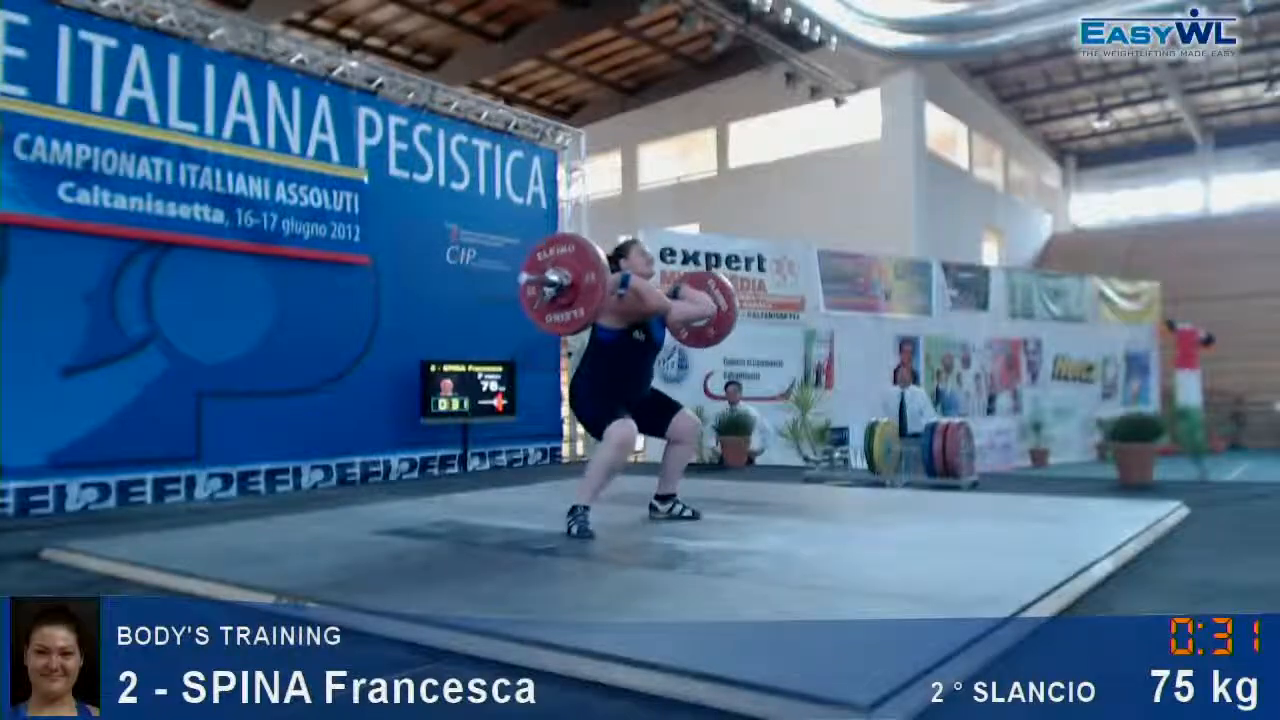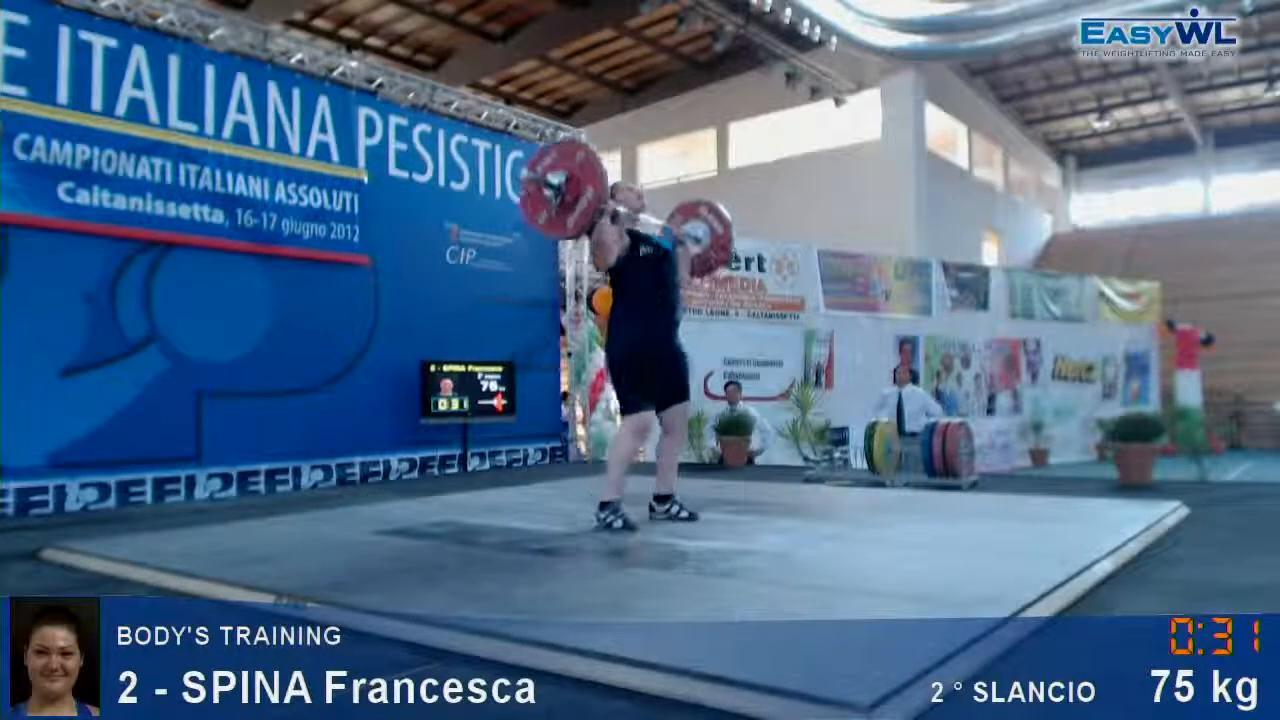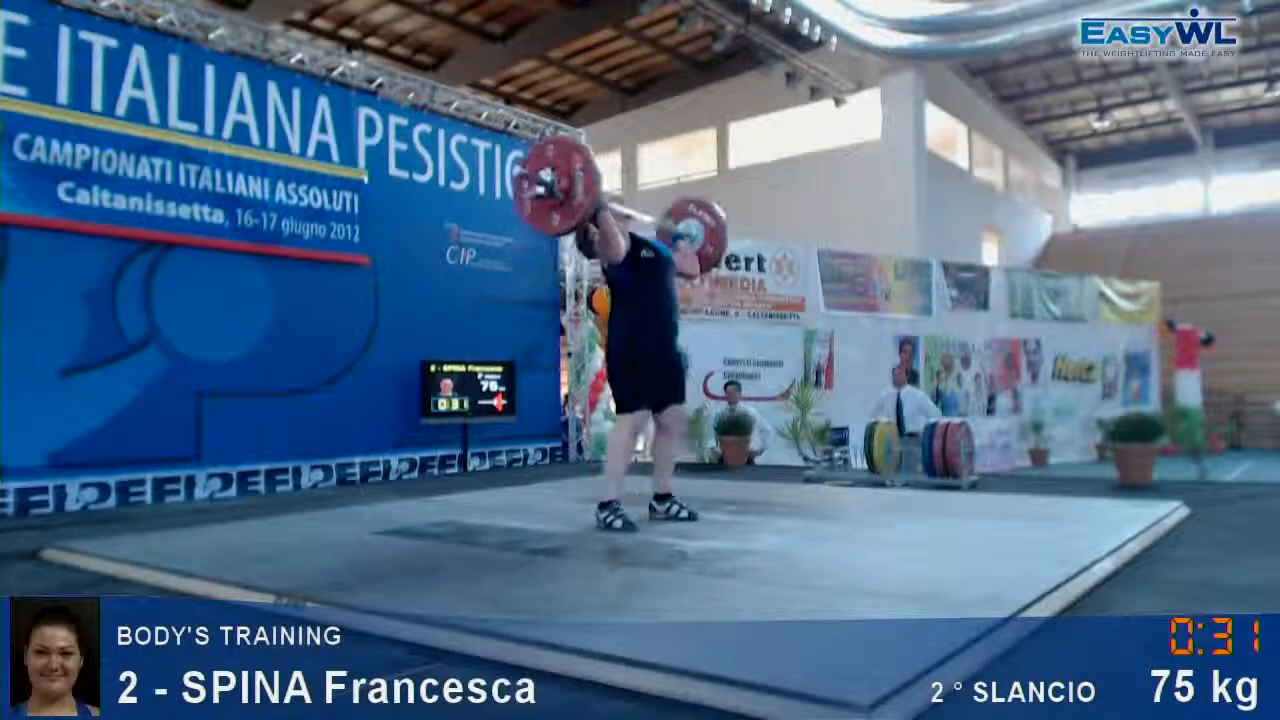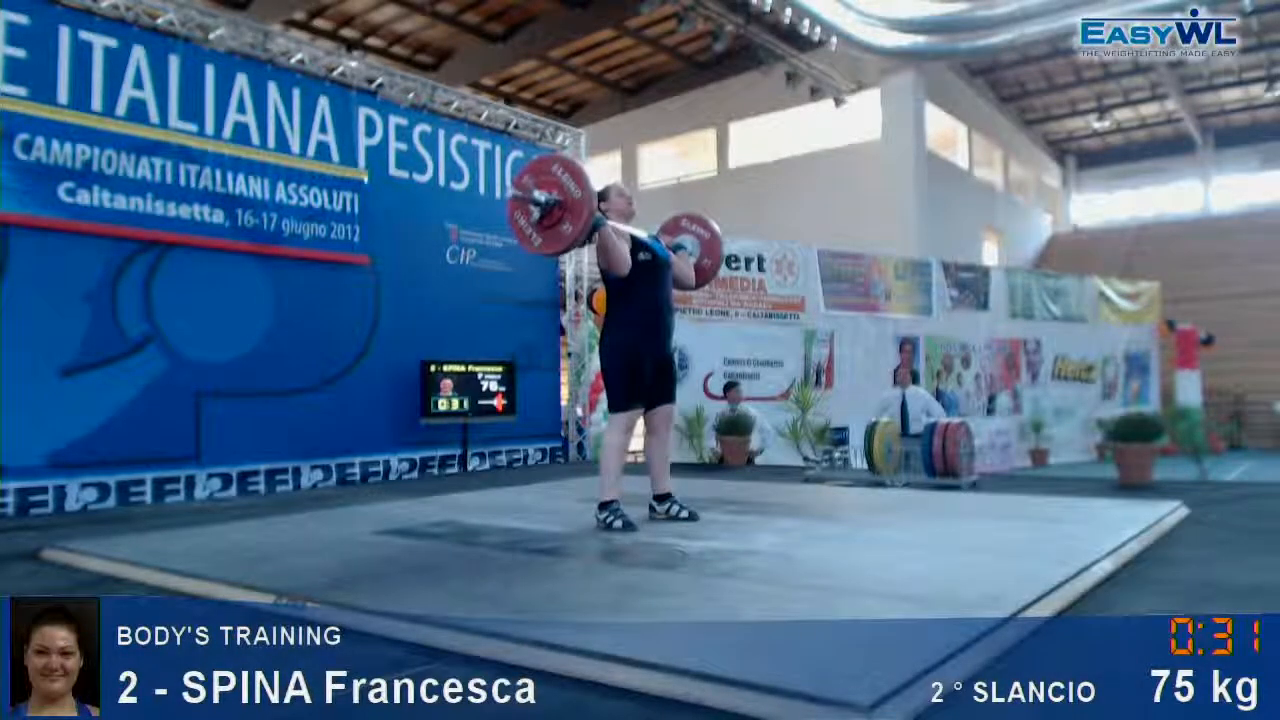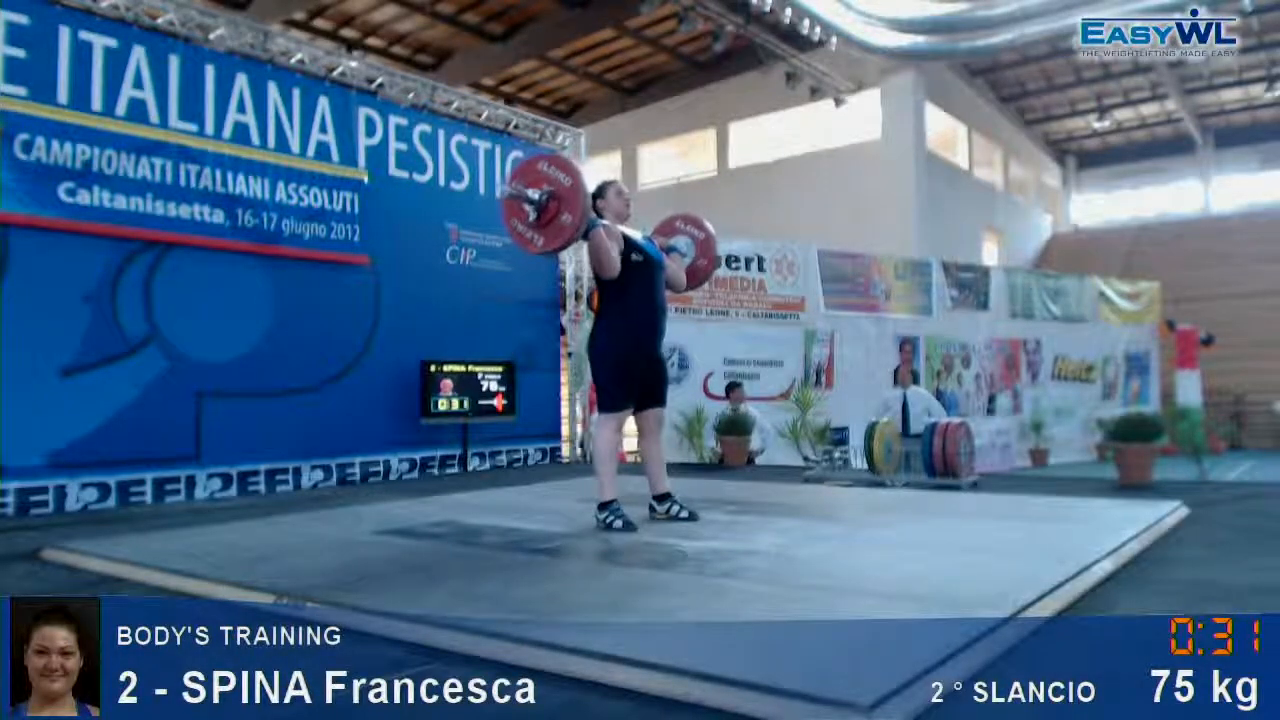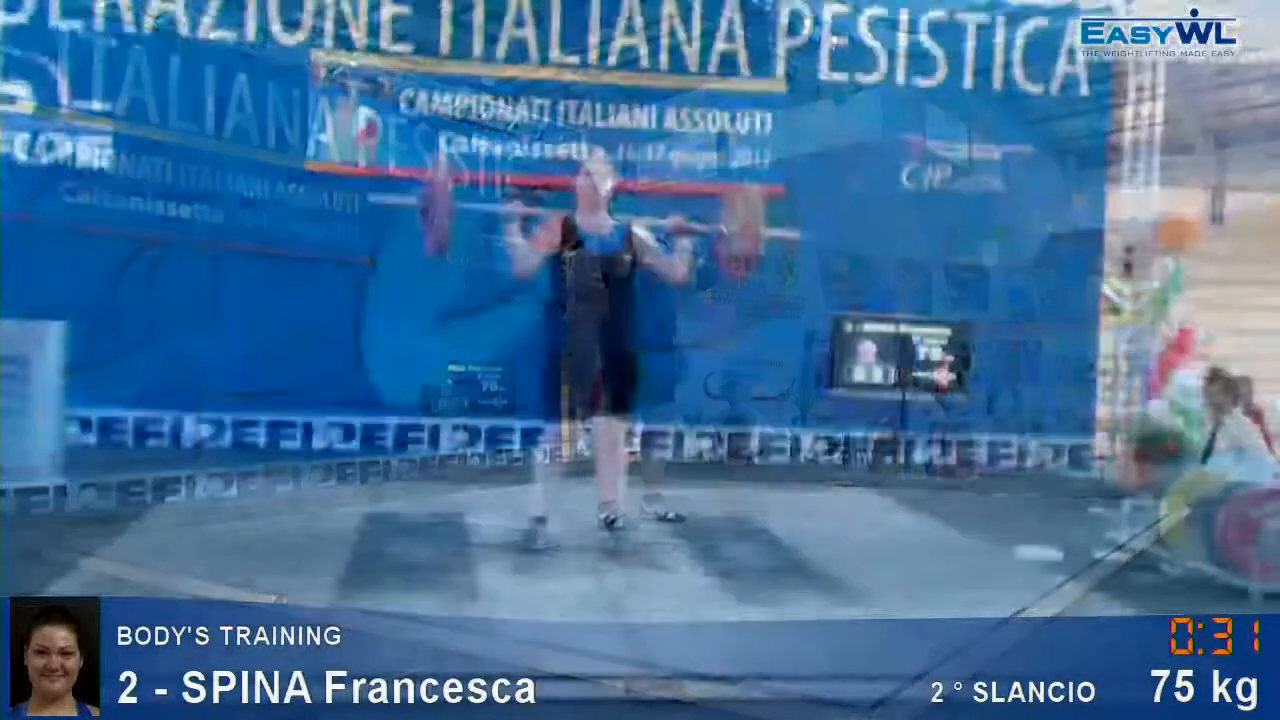
dt=0.7s
person 1, frame 1
left shoulder: (654, 300)
right shoulder: (619, 300)
left elbow: (708, 309)
right elbow: (658, 305)
left wrist: (679, 289)
right wrist: (623, 279)
left hip: (635, 392)
right hip: (596, 392)
left knee: (688, 428)
right knee: (623, 436)
left ankle: (663, 501)
right ankle: (578, 511)
person 1, frame 2
left shoulder: (655, 239)
right shoulder: (617, 234)
left elbow: (681, 278)
right elbow: (603, 260)
left wrist: (682, 242)
right wrist: (602, 214)
left hip: (666, 343)
right hip: (631, 341)
left knee: (677, 422)
right knee: (639, 423)
left ankle: (663, 500)
right ankle: (608, 505)
person 1, frame 3
left shoulder: (651, 241)
right shoulder: (613, 236)
left elbow: (690, 268)
right elbow: (616, 252)
left wrist: (677, 236)
right wrist: (598, 213)
left hip: (664, 347)
right hip: (631, 346)
left knee: (674, 420)
right knee: (633, 420)
left ankle: (662, 499)
right ankle: (608, 506)
person 1, frame 4
left shoulder: (650, 241)
right shoulder: (611, 236)
left elbow: (688, 278)
right elbow: (621, 267)
left wrist: (676, 247)
right wrist: (599, 226)
left hip: (658, 345)
right hip: (625, 343)
left knee: (661, 421)
right knee: (623, 420)
left ankle: (662, 499)
right ankle: (607, 505)
person 1, frame 5
left shoulder: (645, 241)
right shoulder: (606, 233)
left elbow: (678, 282)
right elbow: (609, 269)
left wrist: (672, 249)
right wrist: (592, 226)
left hip: (648, 347)
right hip: (615, 344)
left knee: (654, 421)
right knee: (612, 420)
left ankle: (662, 499)
right ankle: (607, 506)
person 1, frame 6
left shoulder: (631, 233)
right shoulder: (559, 227)
left elbow: (675, 273)
right elbow: (524, 266)
left wrist: (682, 237)
right wrist: (513, 223)
left hip: (618, 350)
right hip: (573, 347)
left knee: (612, 431)
right knee: (558, 432)
left ankle: (610, 512)
right ankle: (538, 518)
